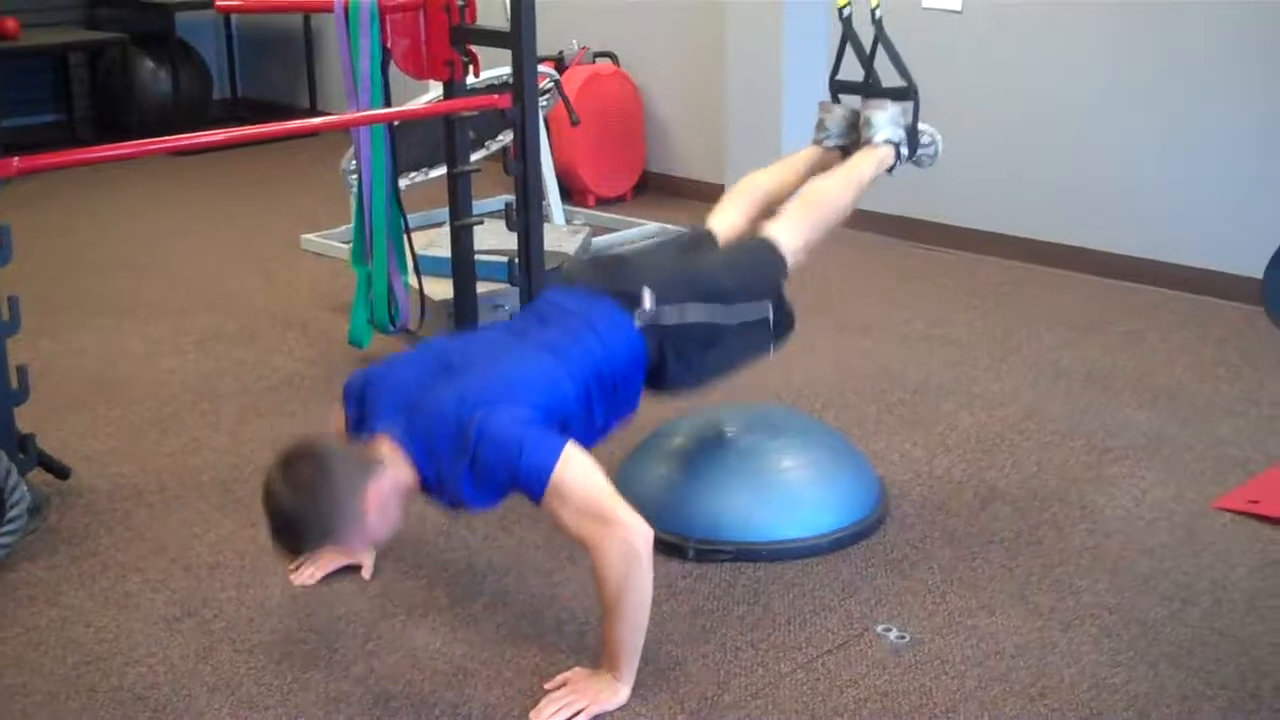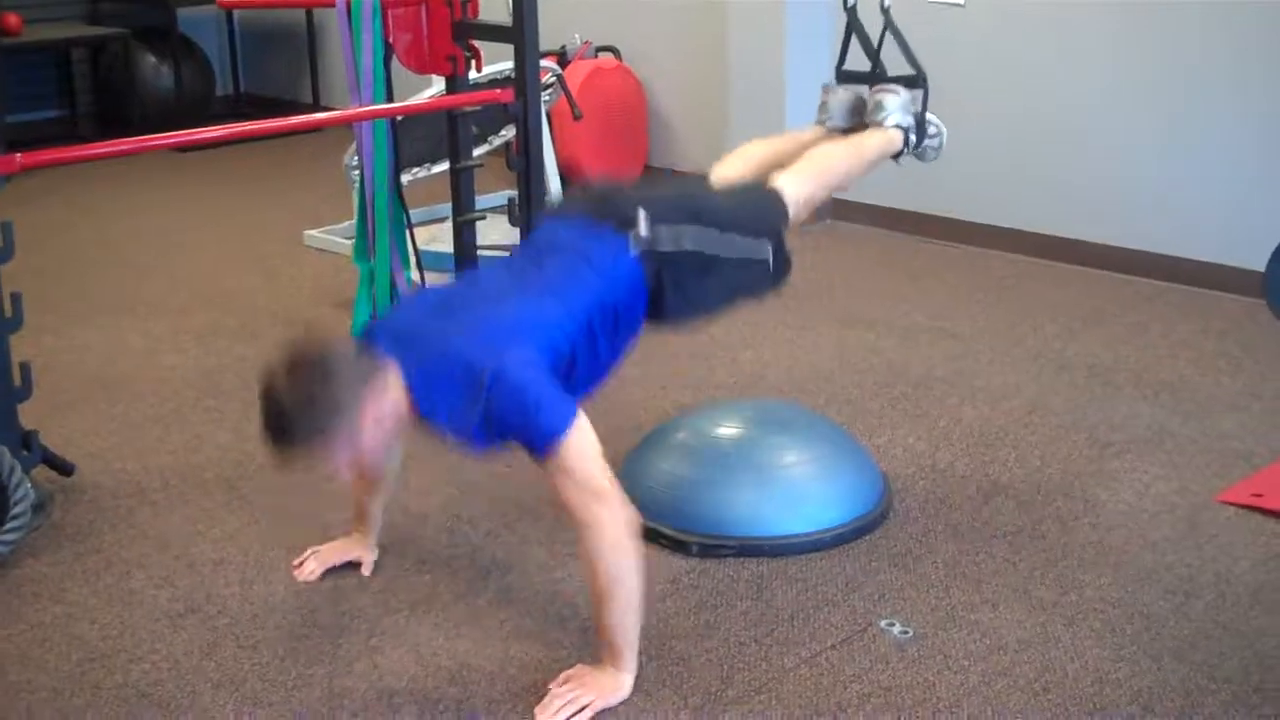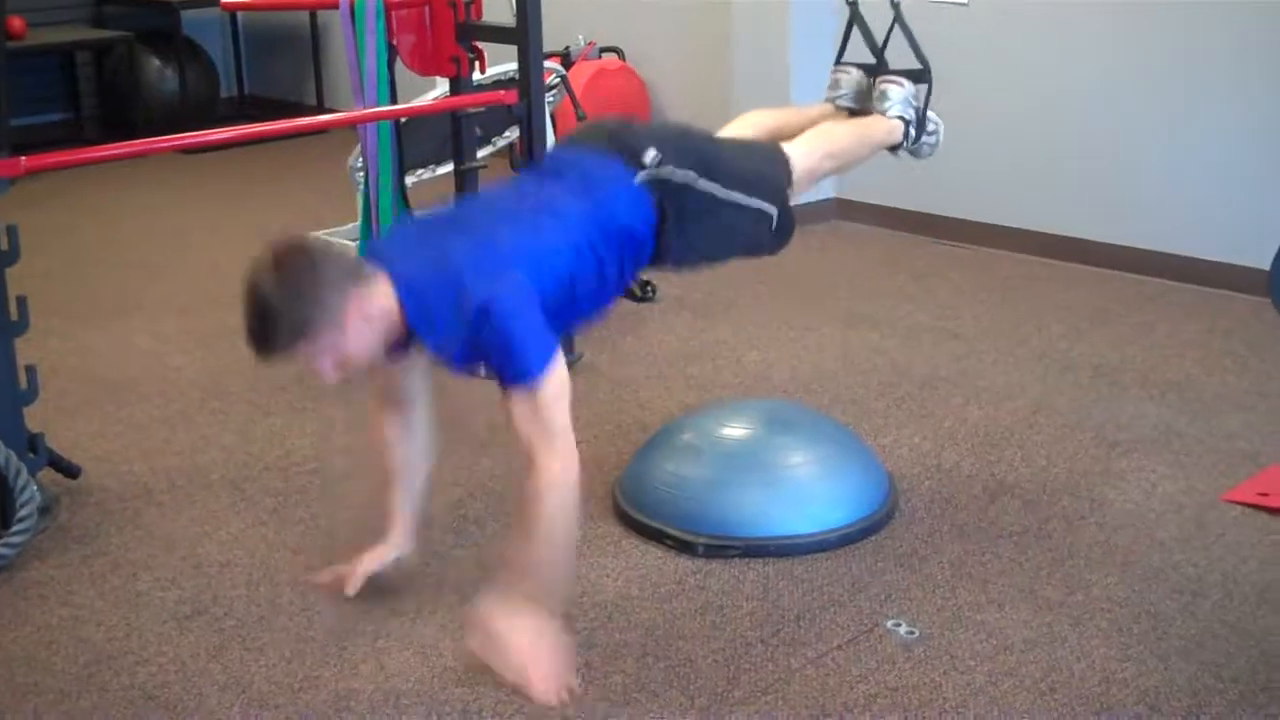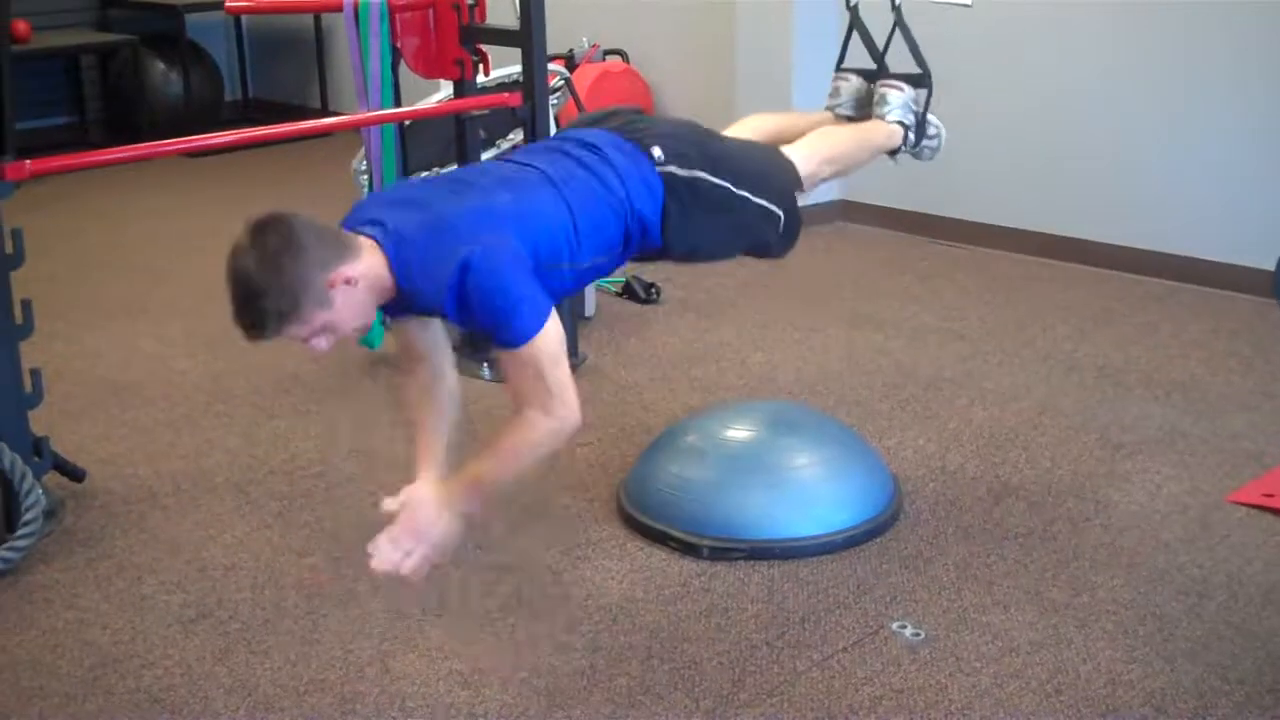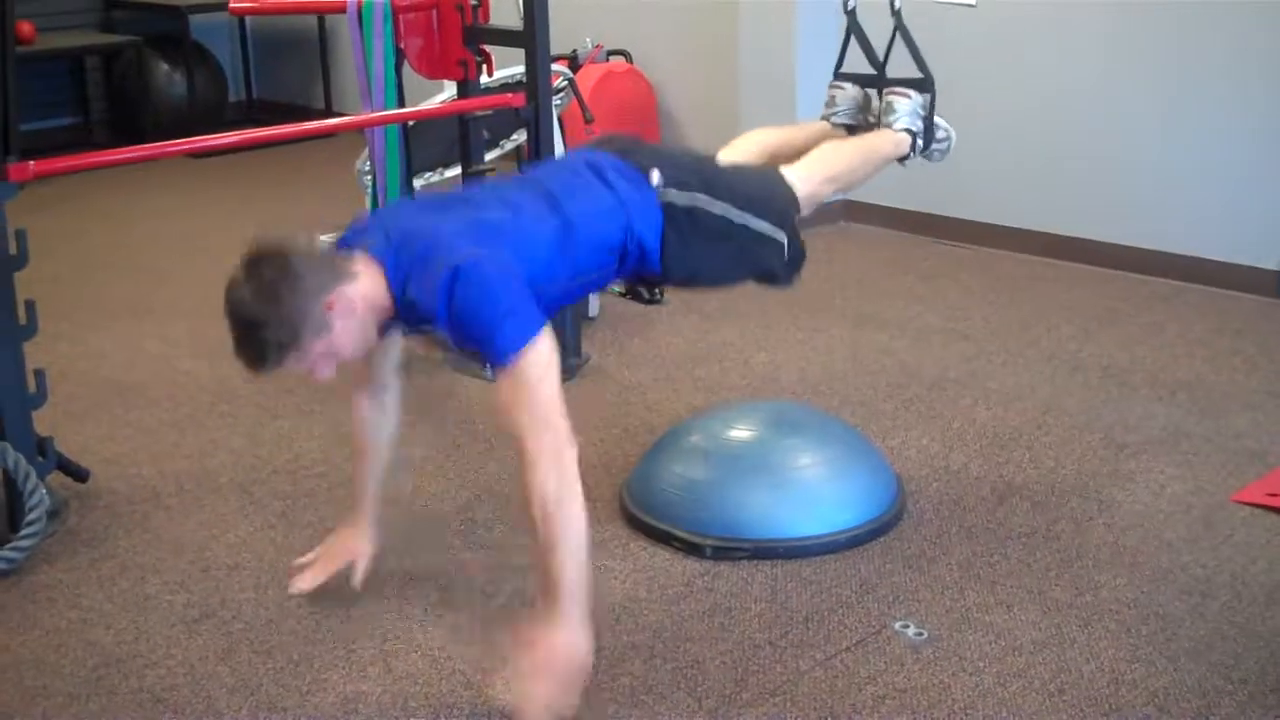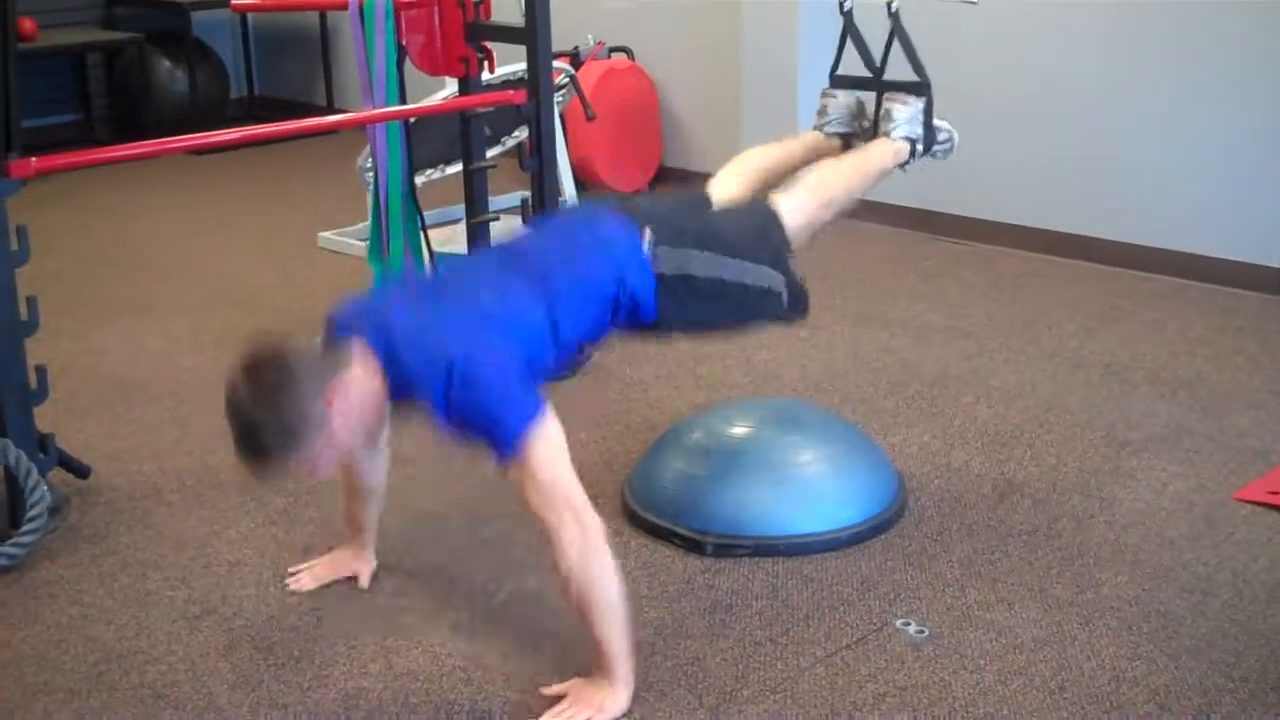
dt=0.1s
person 1, frame 1
left shoulder: (490, 438)
right shoulder: (378, 397)
left elbow: (627, 538)
right wrist: (355, 544)
left hip: (643, 329)
right hip: (582, 300)
left knee: (781, 243)
right knee: (719, 232)
left ankle: (882, 142)
right ankle: (831, 139)
person 1, frame 2
left shoulder: (496, 382)
right shoulder: (378, 351)
left elbow: (610, 521)
right elbow: (367, 437)
right wrist: (361, 532)
left hip: (639, 256)
right hip: (584, 229)
left knee: (773, 205)
right knee: (722, 188)
left ankle: (890, 125)
right ankle: (835, 121)
person 1, frame 3
left shoulder: (485, 303)
right shoulder: (377, 283)
left elbow: (556, 468)
right elbow: (404, 399)
left wrist: (528, 608)
right wrist: (396, 534)
left hip: (647, 189)
right hip: (581, 173)
left knee: (786, 169)
right knee: (737, 144)
left ankle: (892, 114)
right ankle: (841, 99)
person 1, frame 4
left shoulder: (476, 263)
right shoulder: (363, 244)
left elbow: (556, 413)
right elbow: (423, 356)
left wrist: (452, 500)
right wrist: (428, 477)
left hip: (653, 183)
right hip: (594, 150)
left knee: (797, 168)
right knee: (733, 142)
left ankle: (894, 121)
right ankle: (843, 103)
person 1, frame 5
left shoulder: (467, 283)
right shoulder: (355, 261)
left elbow: (552, 455)
right elbow: (375, 386)
left wrist: (565, 619)
right wrist: (360, 525)
left hip: (648, 205)
right hip: (591, 182)
left knee: (786, 194)
right knee: (727, 170)
left ankle: (899, 128)
right ankle: (839, 116)
person 1, frame 6
left shoulder: (464, 370)
right shoulder: (353, 339)
left elbow: (575, 529)
right elbow: (370, 435)
right wrist: (360, 543)
left hip: (643, 274)
right hip: (583, 239)
left knee: (785, 219)
right knee: (718, 198)
left ankle: (899, 134)
right ankle: (833, 128)
